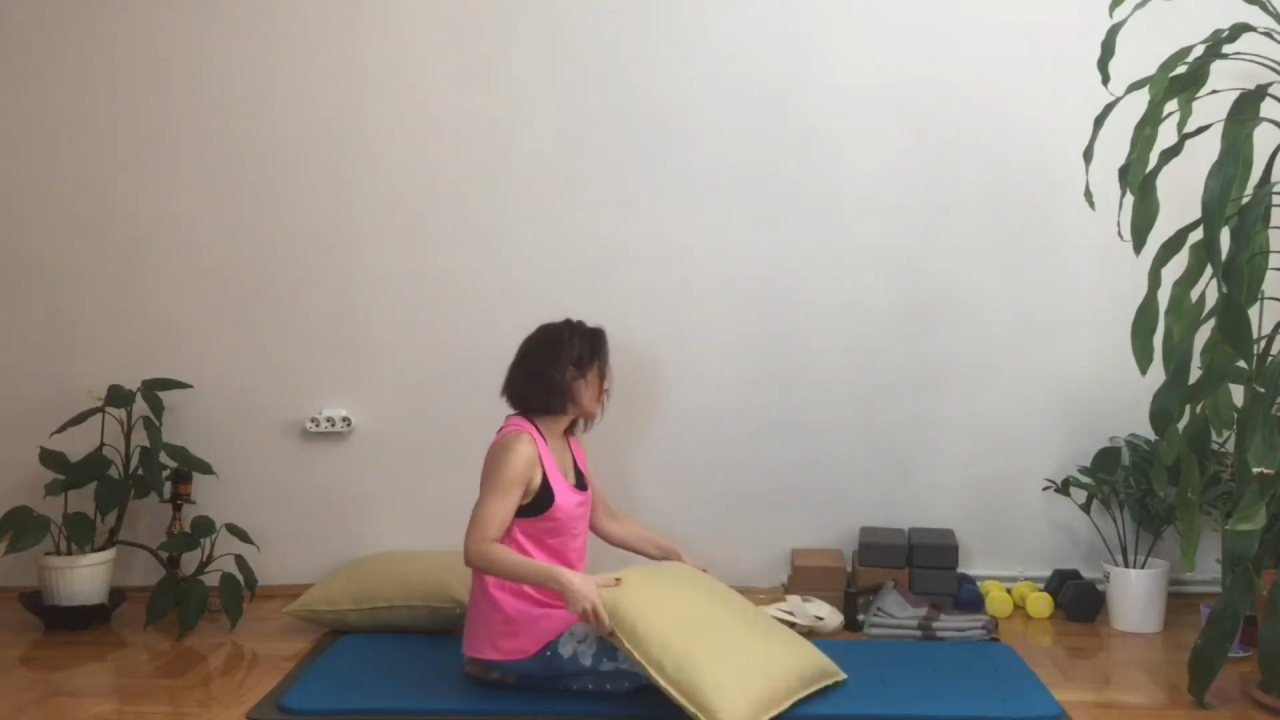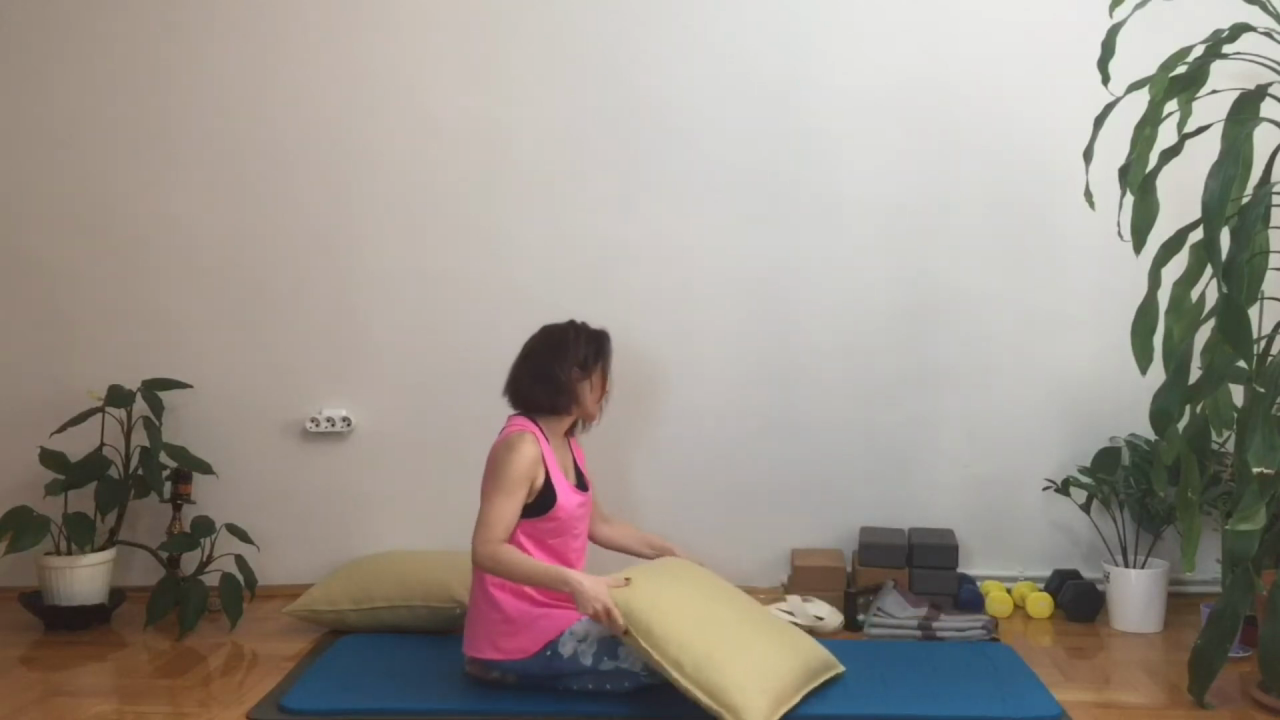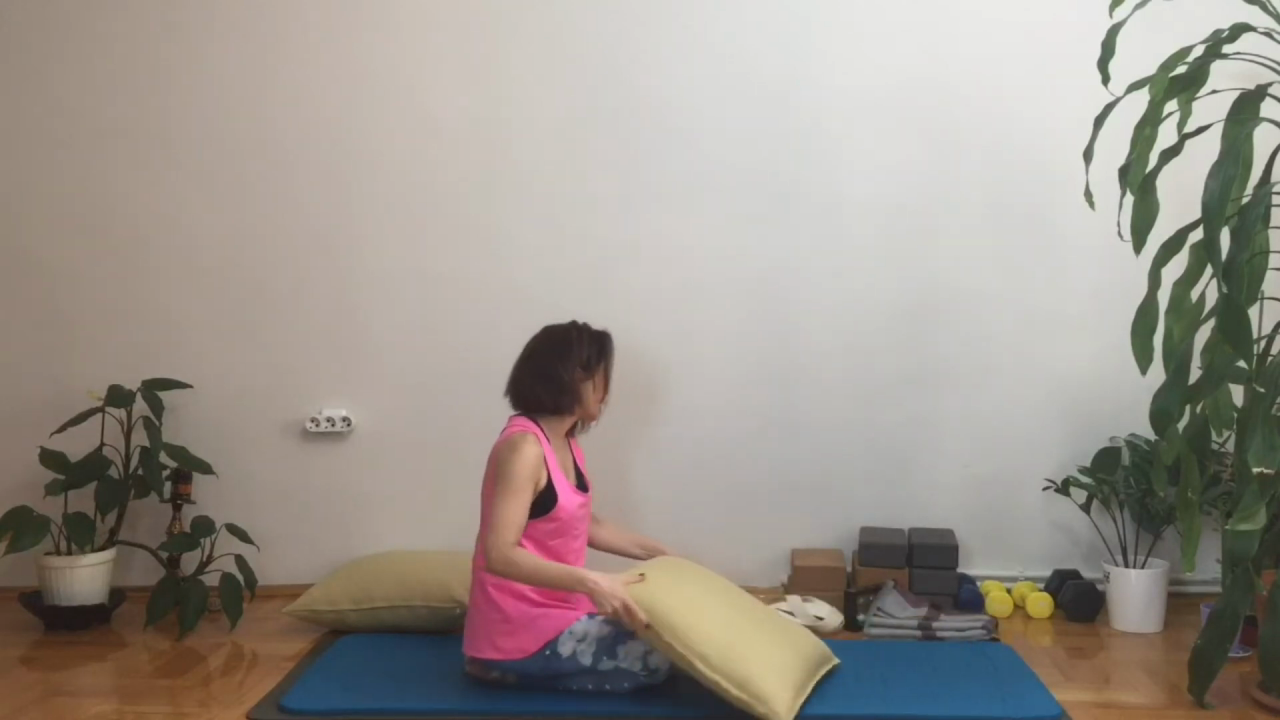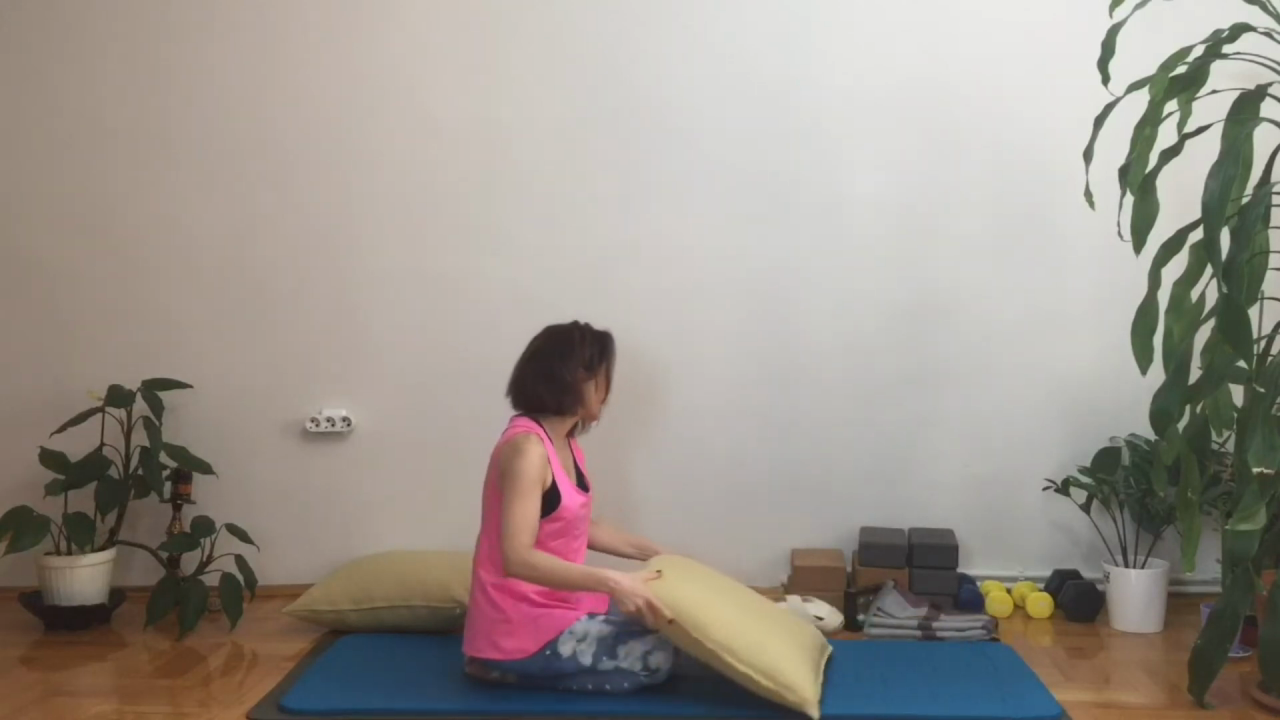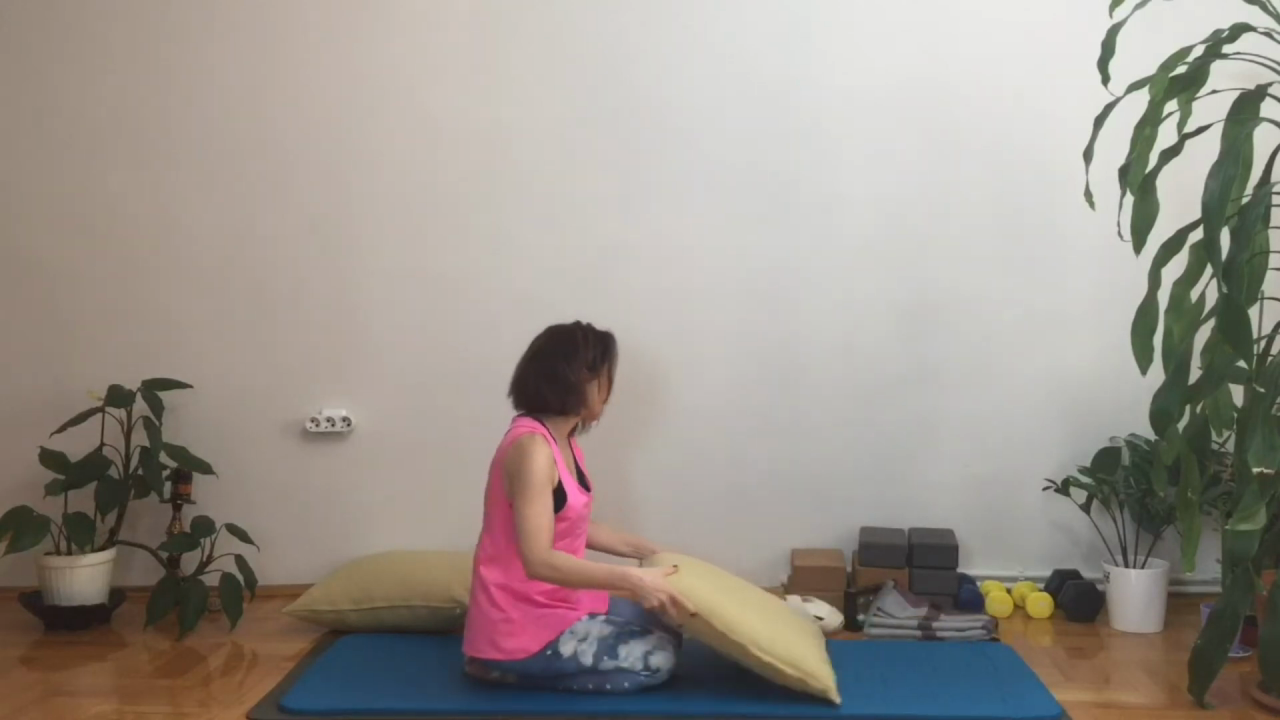
dt=0.1s
person 1, frame 1
left shoulder: (568, 444)
right shoulder: (518, 446)
left elbow: (607, 520)
right elbow: (479, 549)
left wrist: (673, 554)
right wrist: (562, 580)
left hip: (556, 609)
right hip: (516, 630)
left ankle: (544, 664)
right ankle: (513, 670)
person 1, frame 2
left shoulder: (567, 442)
right shoulder: (521, 446)
left elbow: (596, 523)
right elbow: (488, 551)
left wrist: (665, 552)
right wrist: (575, 583)
left hip: (558, 606)
right hip: (516, 630)
left ankle: (541, 666)
right ankle: (510, 669)
person 1, frame 3
left shoulder: (566, 443)
right shoulder: (523, 446)
left elbow: (588, 526)
right elbow: (499, 555)
left wrist: (656, 552)
right wrist: (591, 582)
left hip: (558, 605)
right hip: (516, 628)
right knee: (652, 658)
left ankle: (538, 666)
right ankle: (512, 670)
person 1, frame 4
left shoulder: (564, 443)
right shoulder: (527, 447)
right elbow: (516, 559)
left wrist: (649, 551)
right wrist: (611, 582)
left hip: (557, 603)
right hip: (517, 627)
left knee: (657, 630)
right knee: (653, 657)
left ankle: (532, 665)
right ankle: (513, 670)
person 1, frame 5
left shoulder: (563, 441)
right shoulder: (531, 447)
right elbow: (538, 560)
left wrist: (645, 551)
right wrist: (632, 579)
left hip: (556, 603)
right hip: (518, 628)
left knee: (660, 628)
right knee: (655, 657)
left ankle: (533, 664)
right ankle: (510, 668)
